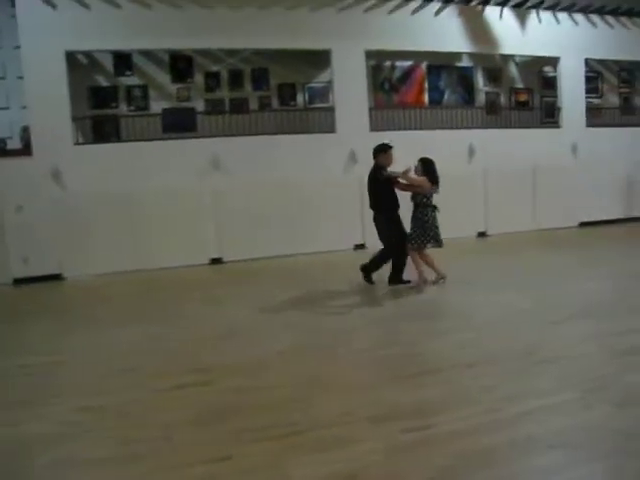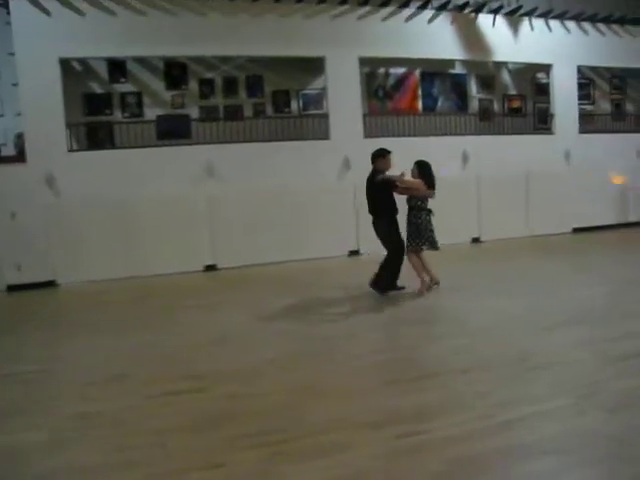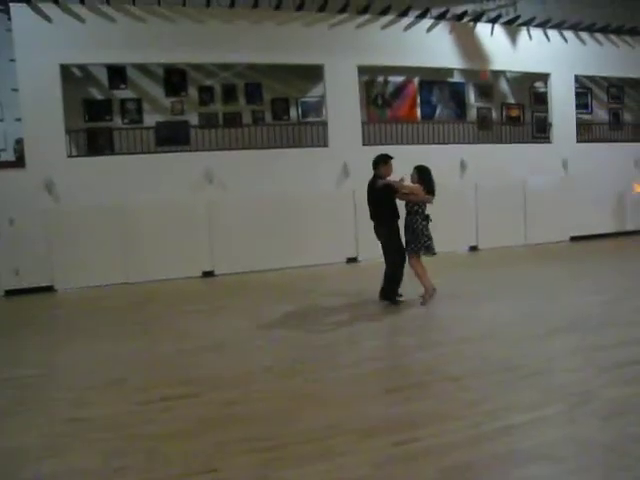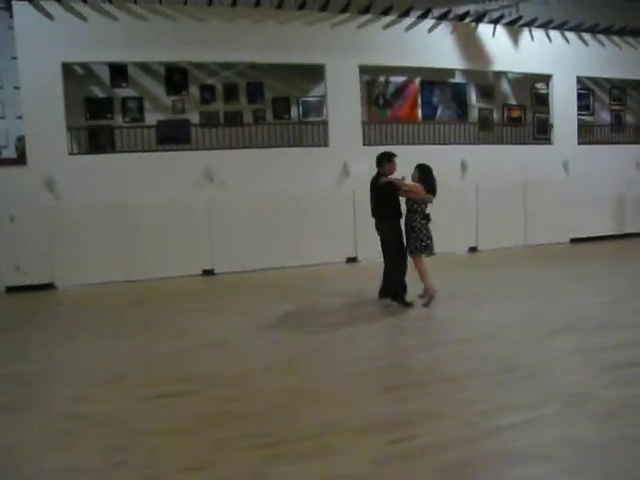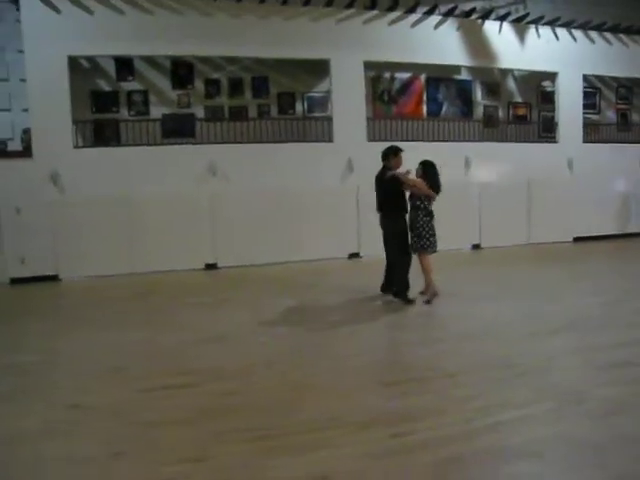
dt=0.1s
person 1, frame 1
left shoulder: (379, 172)
right shoulder: (379, 172)
left elbow: (394, 184)
right elbow: (400, 186)
left hip: (390, 214)
right hip: (384, 216)
left knee: (402, 243)
right knee: (392, 247)
left ankle: (396, 276)
right ankle: (368, 269)
person 1, frame 2
left shoulder: (378, 177)
right shoulder: (377, 177)
right elbow: (398, 189)
left hip: (387, 219)
right hip: (383, 221)
left knee: (398, 250)
right knee: (395, 251)
left ankle: (390, 283)
right ankle: (378, 282)
person 1, frame 3
left shoulder: (379, 182)
right shoulder: (379, 183)
left hip: (386, 225)
right hip: (385, 226)
left knee: (393, 259)
right knee: (396, 259)
left ankle: (389, 291)
right ankle: (388, 293)
person 1, frame 4
left shoulder: (380, 181)
right shoulder: (382, 181)
right elbow: (403, 193)
right wrist: (425, 197)
left hip: (386, 223)
right hip: (388, 224)
left knee: (392, 259)
right knee: (398, 259)
left ankle: (386, 290)
right ankle: (398, 294)
person 1, frame 5
left shoulder: (384, 174)
right shoulder: (390, 175)
right elbow: (410, 187)
left hip: (389, 218)
right hip: (394, 219)
left knee: (393, 254)
right knee: (403, 254)
left ankle: (388, 286)
right ankle: (400, 291)
person 2, frame 1
left shoulder: (425, 180)
right shoulder: (420, 182)
left elbow: (409, 179)
left hip: (425, 217)
right hip: (421, 217)
left knee: (412, 248)
right knee: (420, 250)
left ankle: (421, 277)
right ankle: (440, 273)
person 2, frame 2
left shoulder: (420, 183)
right shoulder: (416, 186)
left elbow: (404, 182)
right elbow: (402, 190)
left hip: (420, 220)
right hip: (416, 220)
left knee: (411, 253)
right knee: (417, 253)
left ankle: (424, 281)
right ankle: (433, 278)
person 2, frame 3
left shoulder: (418, 188)
right shoulder: (417, 190)
left elbow: (402, 186)
right elbow: (402, 195)
left wrist: (387, 181)
left hip: (417, 225)
right hip: (416, 225)
left knee: (413, 259)
right knee: (416, 259)
left ankle: (428, 288)
right ankle: (429, 286)
person 2, frame 4
left shoulder: (418, 187)
right shoulder: (419, 190)
left elbow: (403, 185)
left wrist: (389, 179)
left hip: (417, 224)
right hip: (416, 224)
left knee: (417, 259)
right knee: (417, 258)
left ankle: (430, 289)
right ankle: (428, 288)
person 2, frame 5
left shoulder: (421, 183)
right shoulder: (430, 186)
left elbow: (408, 181)
left hip: (420, 221)
right hip: (424, 220)
left knee: (423, 256)
right knee: (423, 256)
left ankle: (432, 288)
right ankle: (428, 286)
